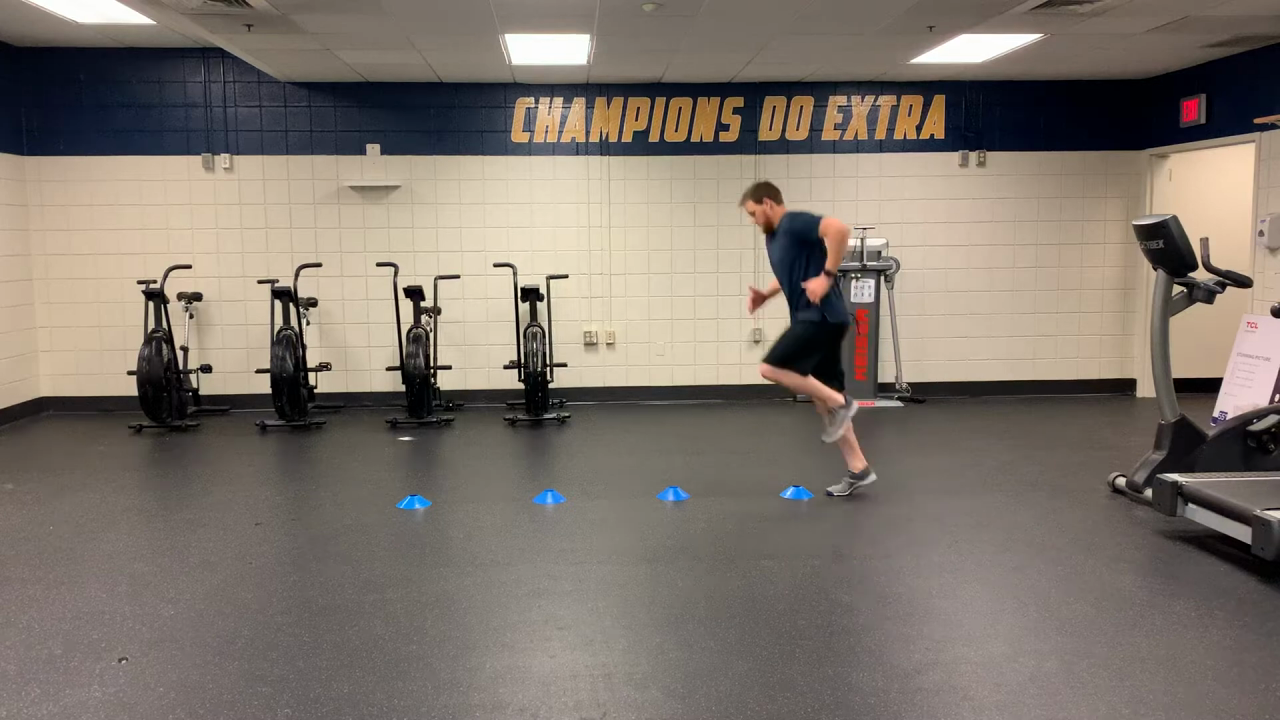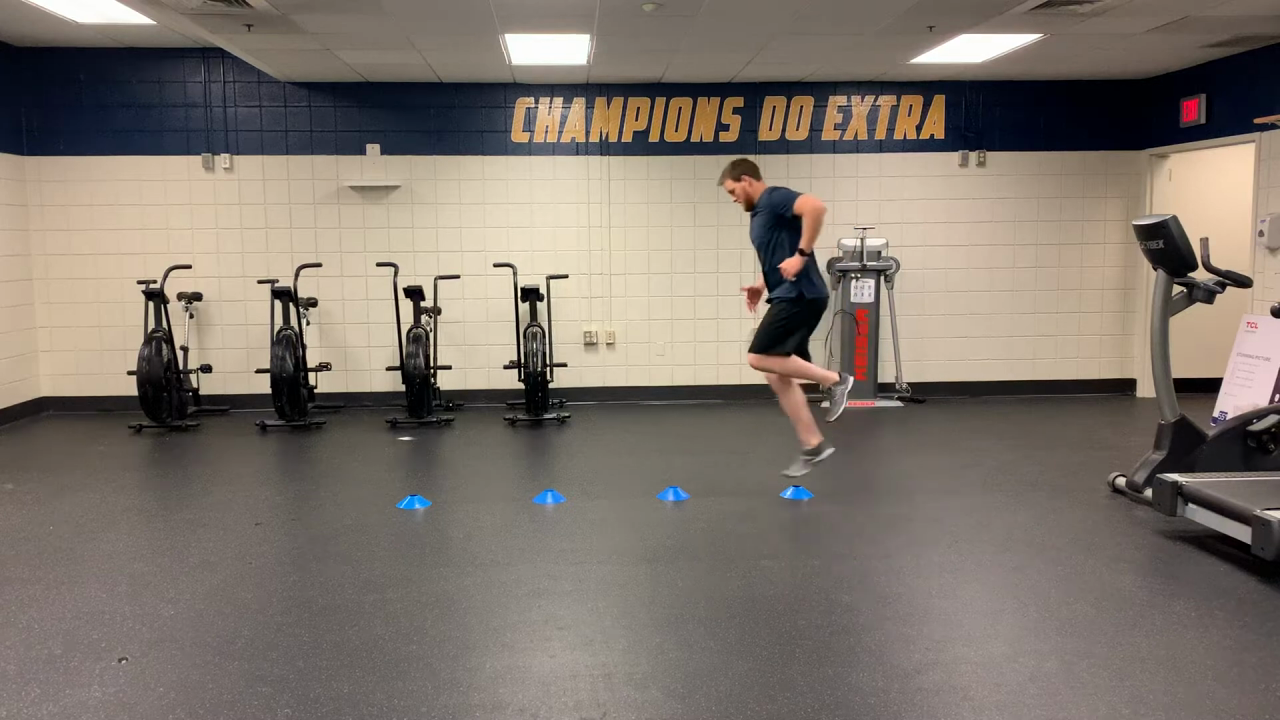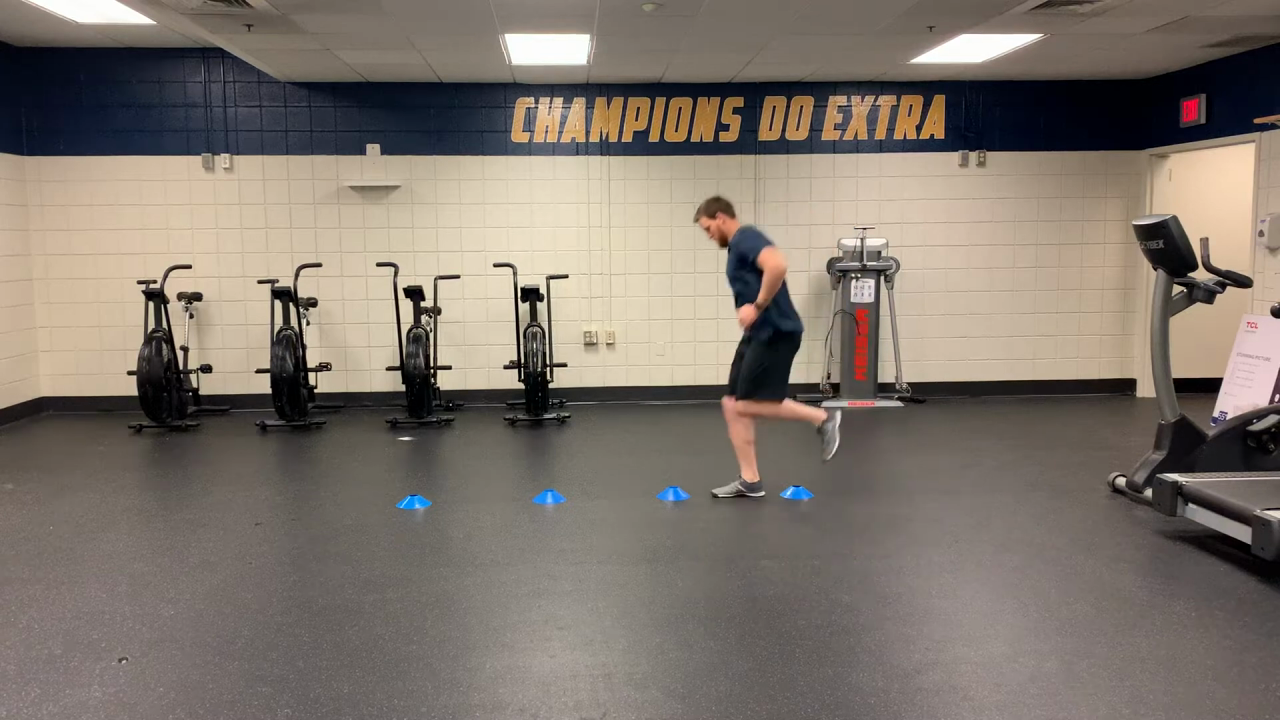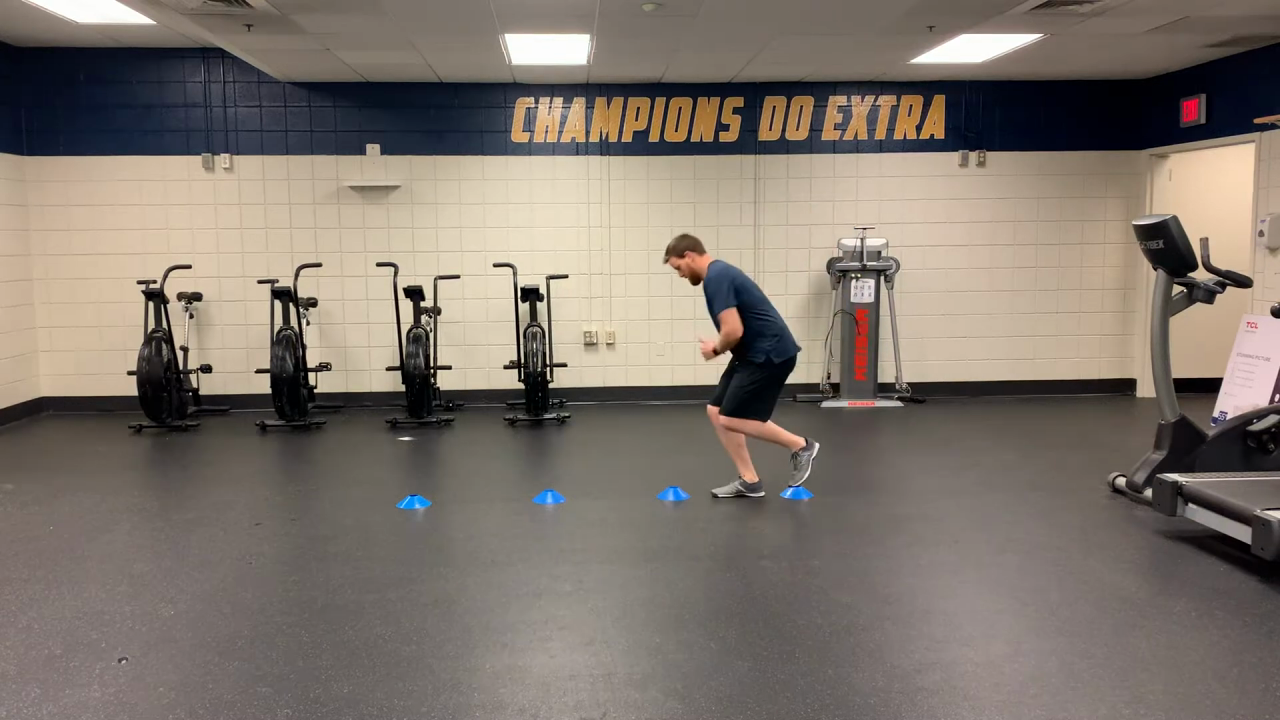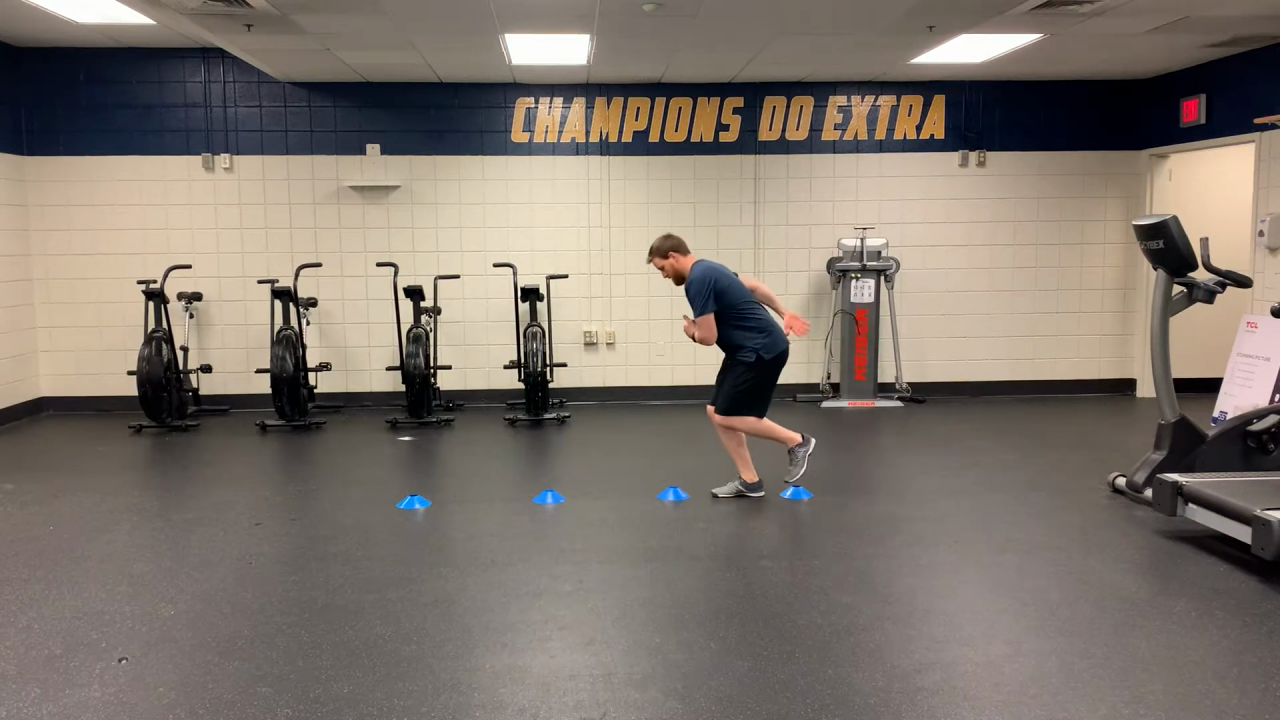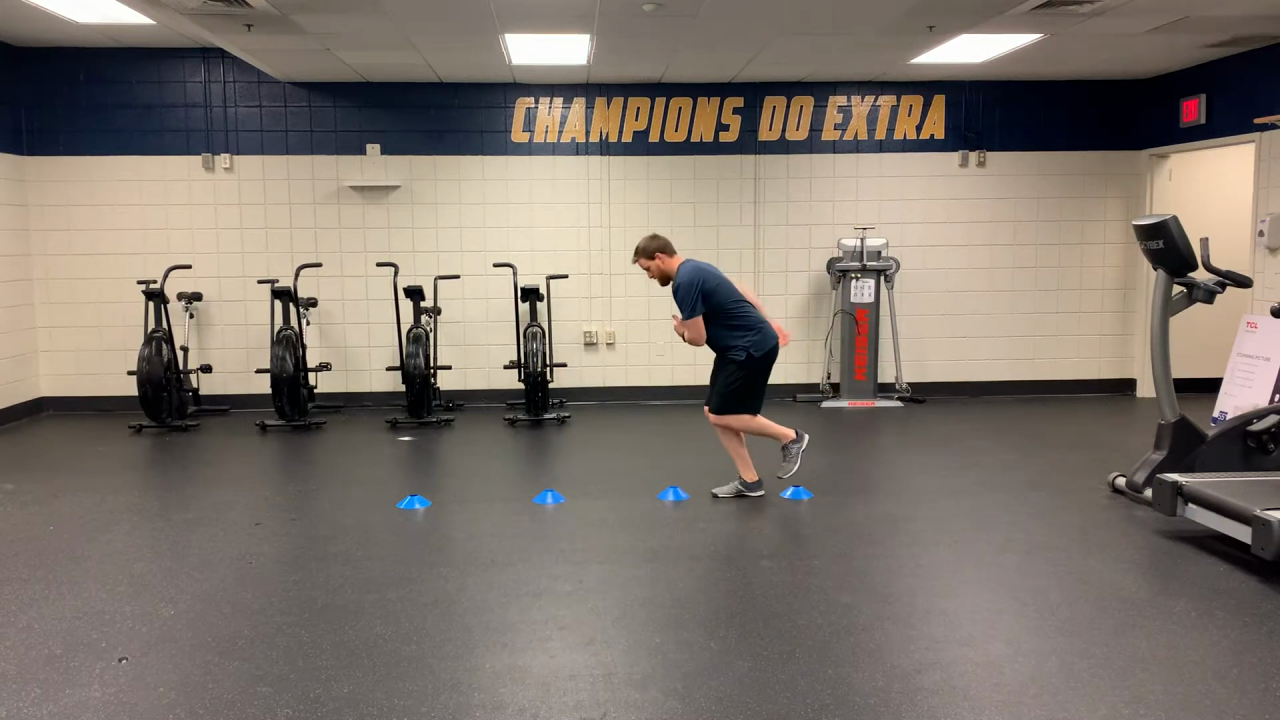
dt=0.2s
person 1, frame 1
left shoulder: (796, 222)
right shoulder: (775, 238)
left elbow: (839, 229)
left wrist: (827, 277)
right wrist: (767, 294)
left hip: (823, 317)
right hip: (812, 319)
left knee: (772, 369)
right knee: (822, 397)
left ankle: (840, 403)
right ankle: (859, 468)
person 1, frame 2
left shoulder: (774, 198)
right shoulder: (760, 211)
left elbow: (816, 207)
left wrist: (802, 254)
right wrist: (763, 285)
left hip: (801, 295)
right hip: (790, 296)
left knee: (761, 358)
right knee: (780, 376)
left ankle: (835, 381)
right ankle: (813, 445)
person 1, frame 3
left shoulder: (746, 237)
right shoulder: (740, 244)
left elbow: (777, 265)
left wrist: (757, 307)
left hip: (774, 332)
right hip: (762, 333)
left knee: (751, 403)
right knee: (732, 406)
left ankle: (823, 418)
right ankle: (749, 480)
person 1, frame 4
left shoulder: (716, 279)
right shoulder: (721, 272)
left elbow: (733, 331)
right elbow: (746, 318)
left wrist: (714, 349)
left hip: (769, 355)
right hip: (759, 353)
left knee: (732, 418)
right knee: (716, 412)
left ankle: (801, 446)
right ankle: (749, 481)
person 1, frame 5
left shoulder: (697, 280)
right shoulder: (706, 270)
left elbow: (708, 336)
right elbow: (754, 286)
left wrist: (691, 333)
right wrist: (783, 313)
left hip: (761, 351)
right hip: (751, 348)
left knee: (727, 417)
right knee: (716, 412)
left ankle: (797, 441)
right ankle: (749, 481)
person 1, frame 6
left shoulder: (685, 282)
right shoulder: (693, 271)
left elbow: (697, 337)
right elbow: (742, 292)
left wrist: (681, 330)
right wrist: (769, 322)
left hip: (751, 348)
right hip: (743, 346)
left knee: (722, 416)
right knee: (714, 412)
left ankle: (791, 437)
right ankle: (749, 480)
